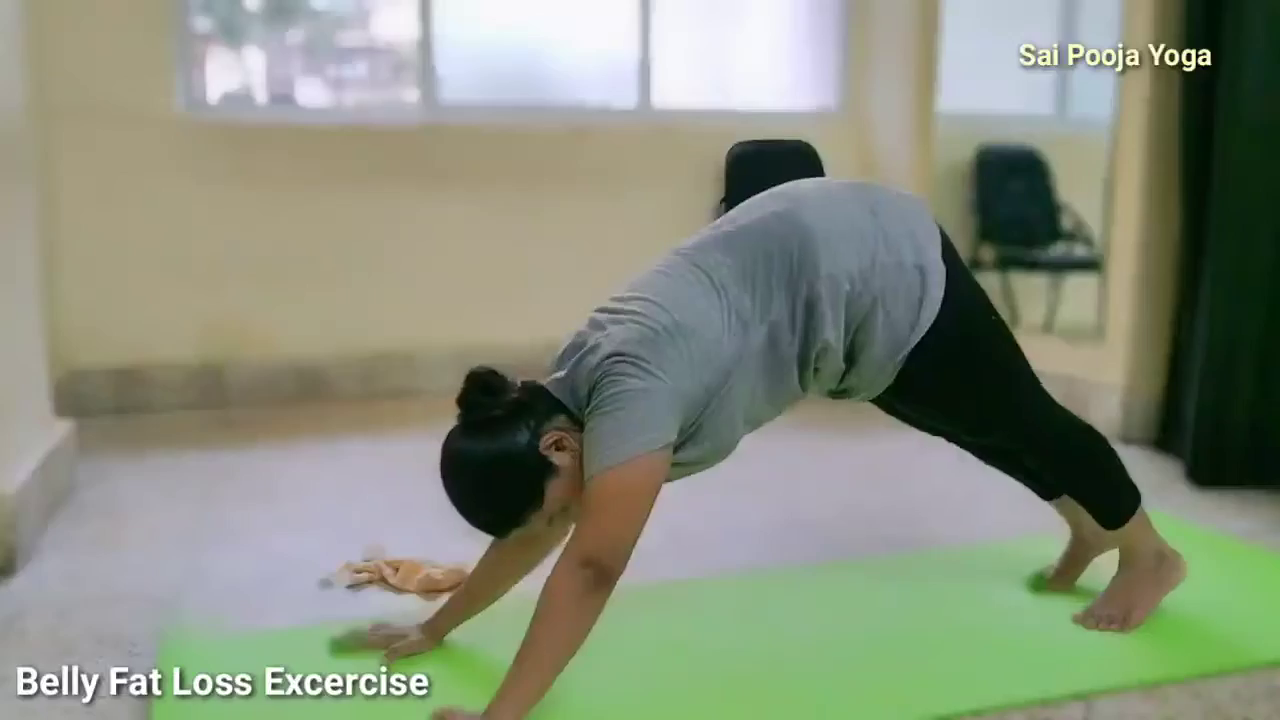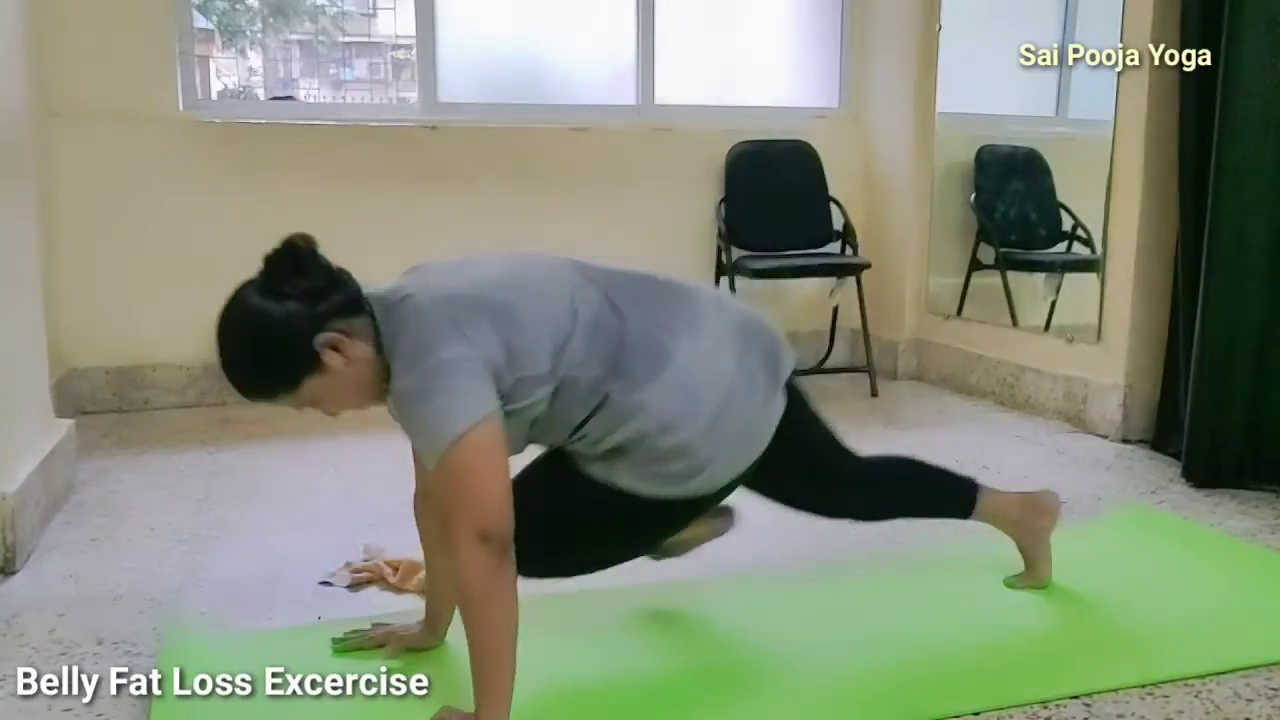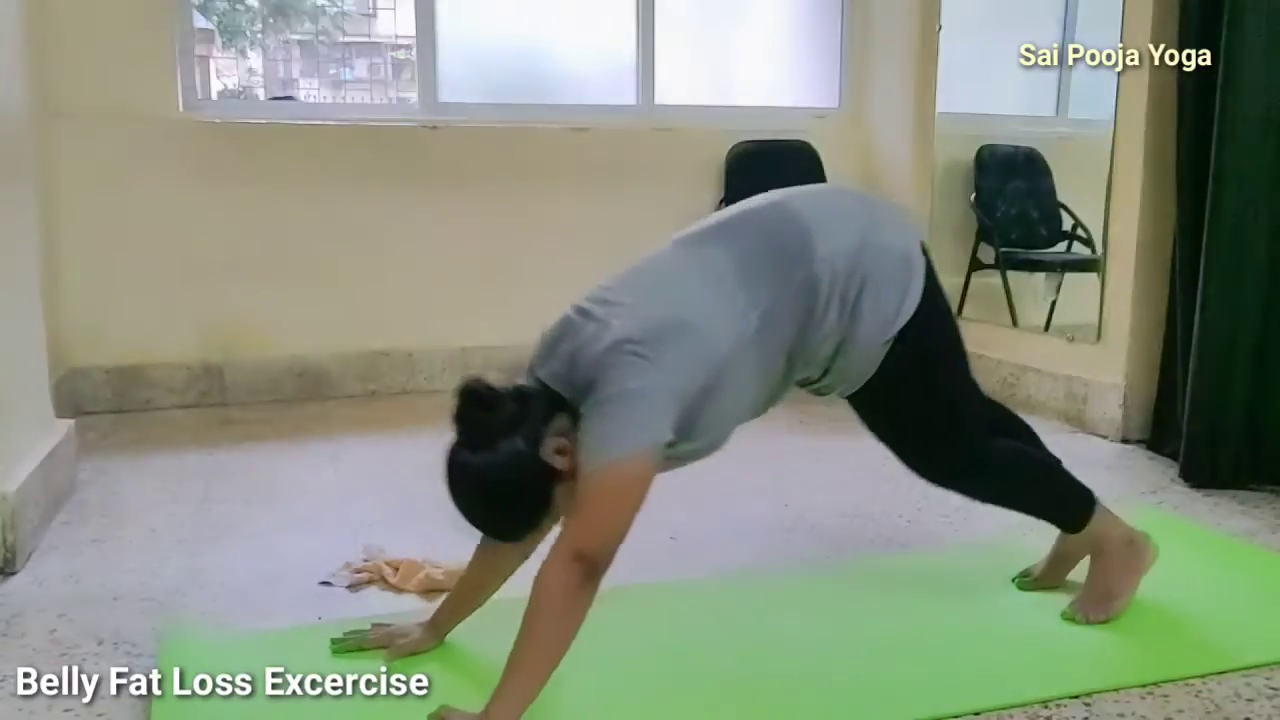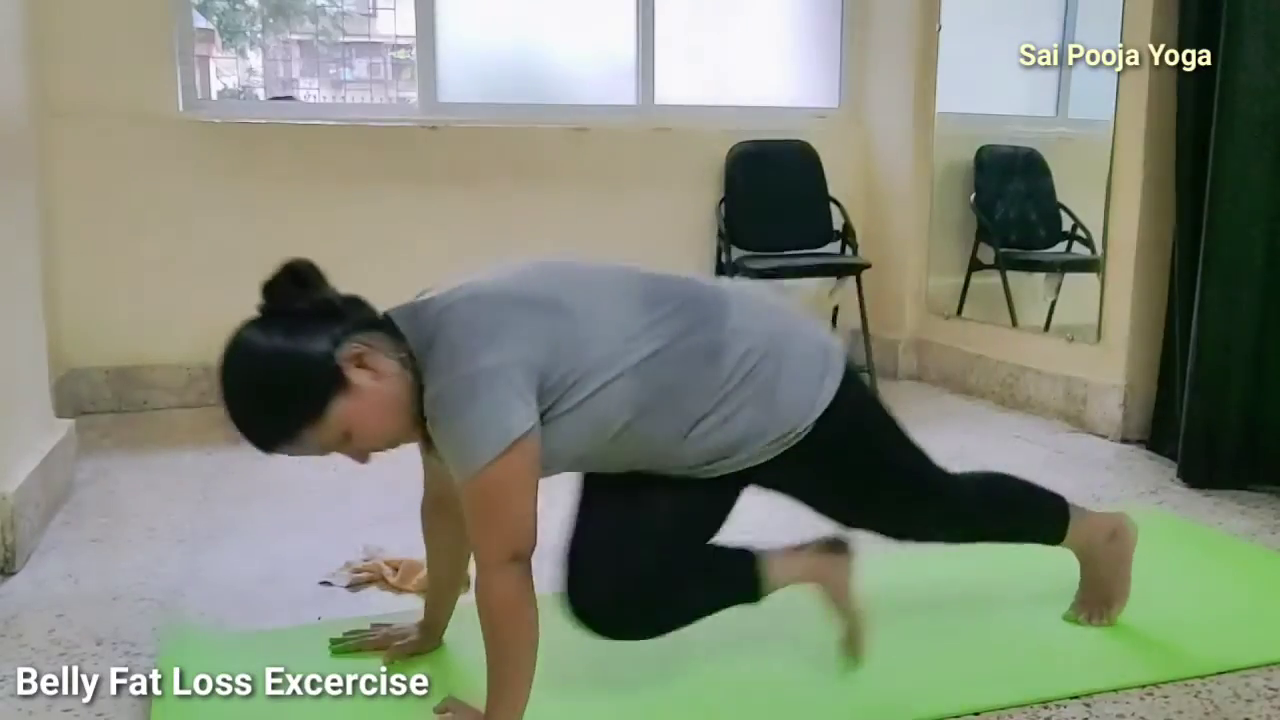
dt=1s
person 1, frame 1
left shoulder: (629, 397)
right shoulder: (561, 403)
left elbow: (590, 568)
right elbow: (534, 532)
right wrist: (433, 627)
left hip: (884, 274)
right hip: (826, 250)
left knee: (1018, 415)
right knee: (971, 420)
left ankle: (1150, 555)
right ankle: (1091, 526)
person 1, frame 2
left shoulder: (430, 361)
right shoulder: (402, 316)
left elbow: (481, 544)
right elbow: (436, 494)
right wrist: (430, 625)
left hip: (697, 417)
right hip: (730, 355)
left knee: (525, 530)
right knee: (844, 484)
left ankle: (680, 524)
right ankle: (1024, 511)
person 1, frame 3
left shoulder: (625, 395)
right shoulder: (549, 393)
left elbow: (578, 563)
right elbow: (520, 522)
right wrist: (434, 627)
left hip: (862, 275)
right hip: (807, 257)
left knee: (952, 448)
right knee: (957, 420)
left ankle: (1116, 540)
right ankle: (1075, 532)
person 1, frame 4
left shoulder: (470, 367)
right shoulder: (416, 355)
left elbow: (503, 562)
right elbow: (445, 508)
right wrist: (429, 630)
left hip: (771, 381)
right hip: (676, 430)
left knee: (923, 502)
right knee: (610, 599)
left ankle: (1096, 532)
right ankle: (806, 569)
